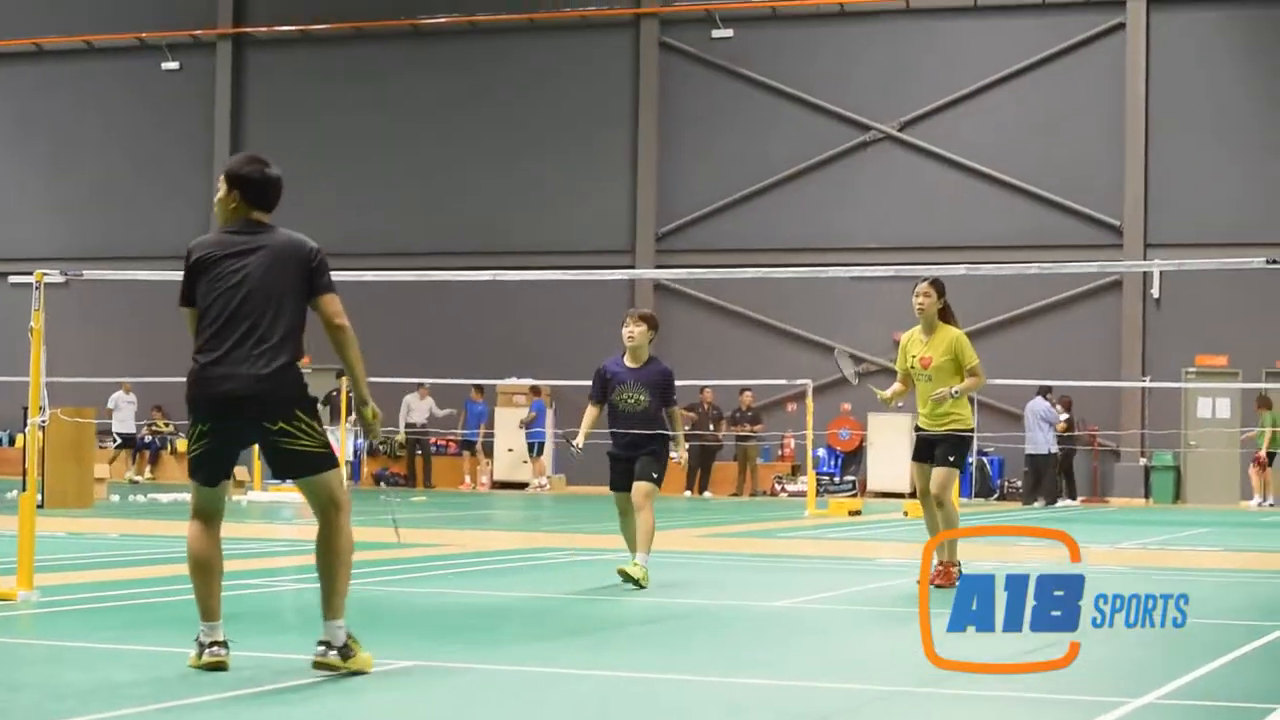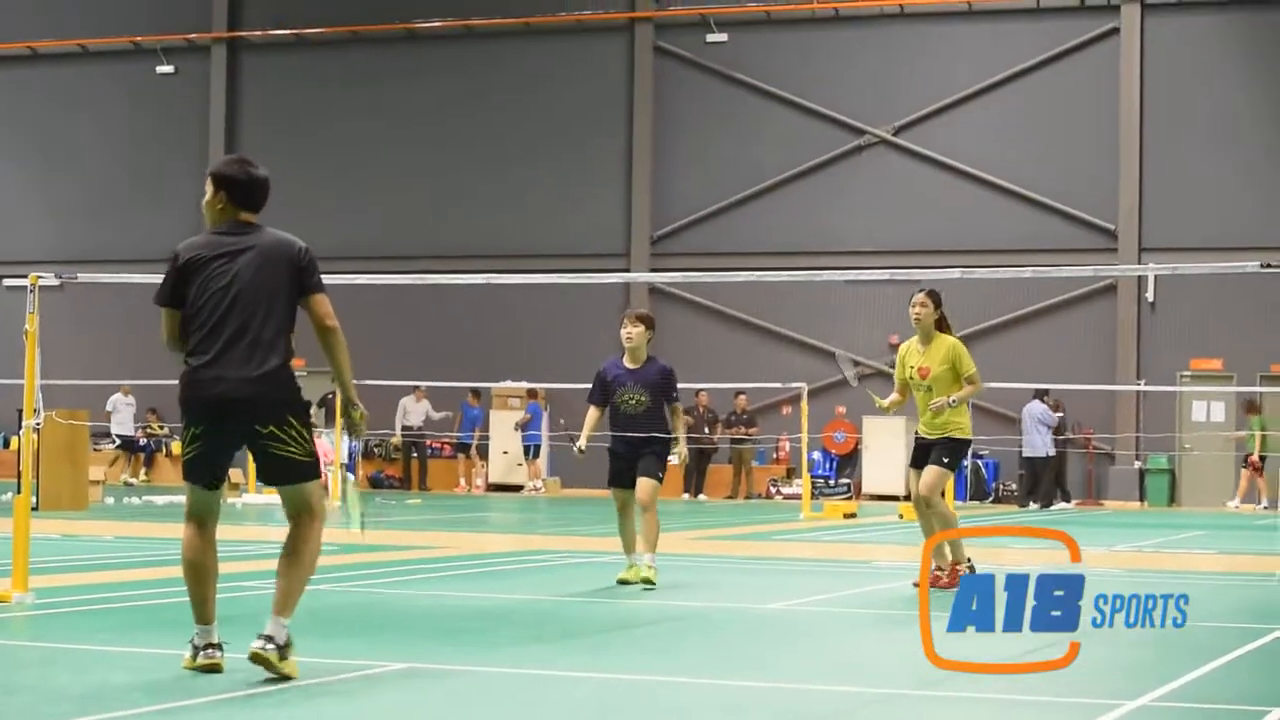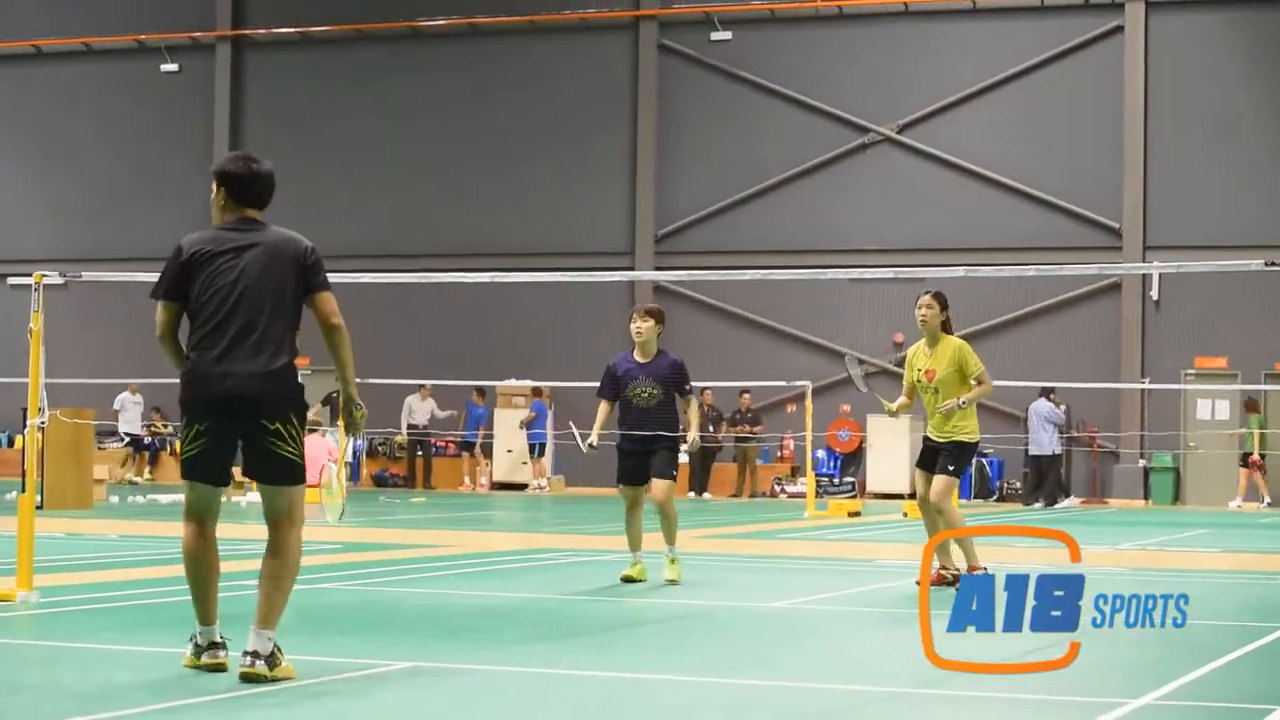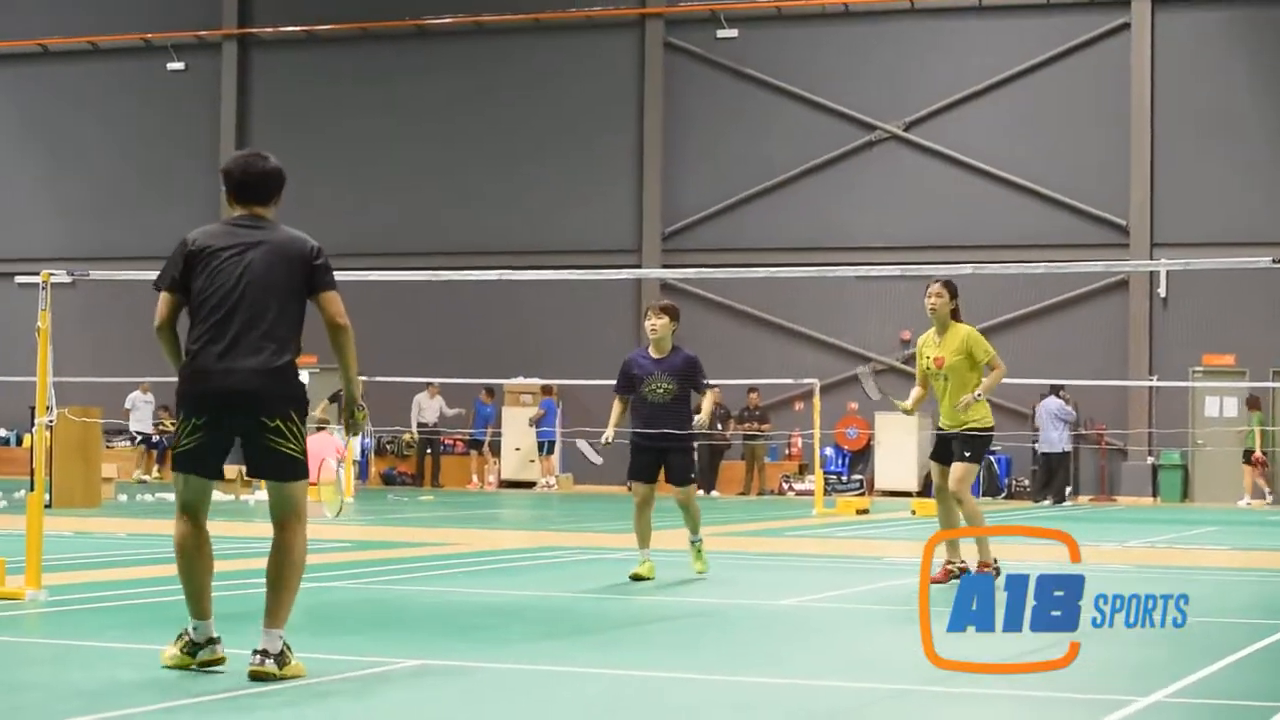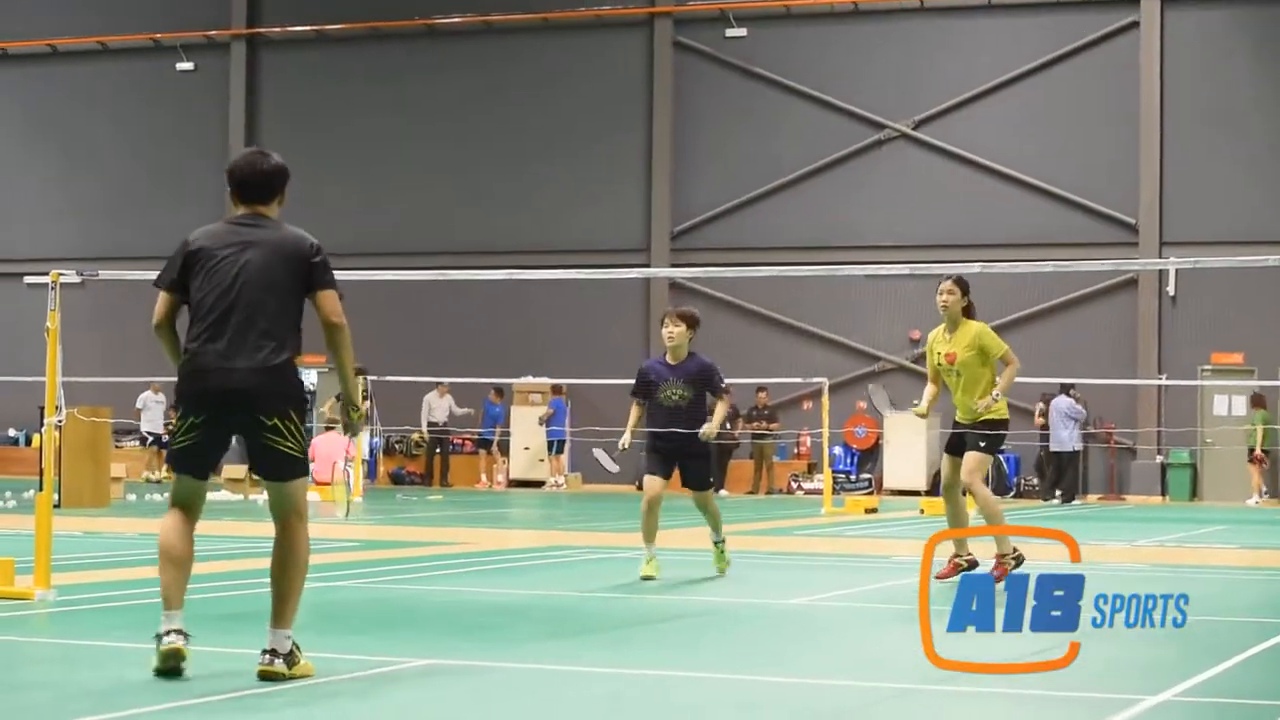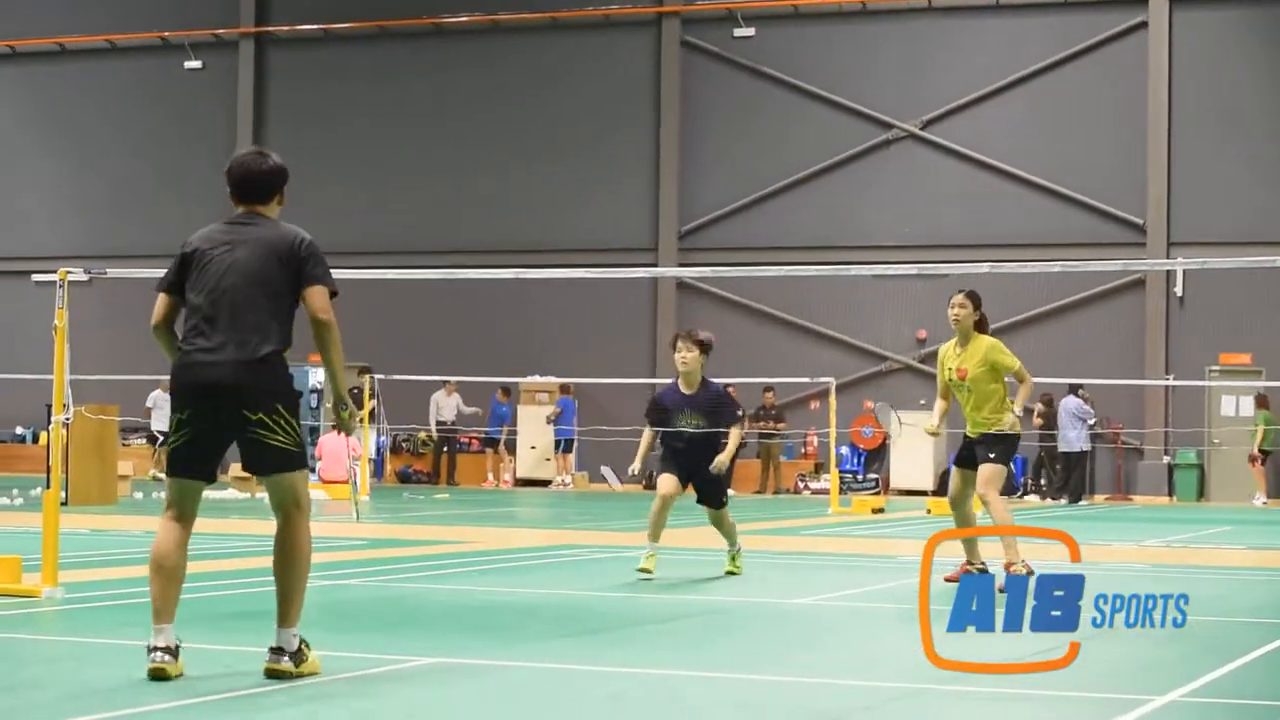
dt=0.1s
person 1, frame 1
left shoulder: (200, 251)
right shoulder: (302, 250)
left elbow: (196, 329)
right elbow: (337, 324)
right wrist: (364, 395)
left hip: (210, 394)
right hip: (278, 393)
left knee: (205, 515)
right knee: (334, 505)
left ankle: (212, 640)
right ankle: (335, 638)
person 1, frame 2
left shoulder: (187, 254)
right shoulder: (291, 250)
left elbow: (171, 336)
right elbow: (327, 324)
right wrist: (350, 397)
left hip: (204, 396)
right hip: (271, 395)
left knee: (200, 518)
right knee: (308, 515)
left ankle: (206, 642)
right ankle: (274, 636)
person 1, frame 3
left shoulder: (190, 249)
right shoulder: (296, 248)
left elbow: (164, 330)
right elbow: (333, 322)
right wrist: (350, 393)
left hip: (206, 393)
right hip: (273, 392)
left knee: (199, 516)
right knee: (285, 520)
left ankle: (209, 641)
right ankle: (261, 649)
person 1, frame 4
left shoulder: (195, 243)
right shoulder: (303, 248)
left elbow: (163, 323)
right elbow: (338, 323)
right wrist: (352, 394)
left hip: (204, 387)
right hip: (273, 388)
left knee: (190, 510)
right knee: (290, 518)
left ankle: (203, 635)
right ankle: (270, 649)
person 1, frame 5
left shoulder: (197, 241)
right shoulder: (303, 247)
left elbow: (161, 321)
right elbow: (334, 321)
right wrist: (350, 395)
left hip: (204, 386)
right hip: (272, 388)
left knee: (182, 507)
right knee: (291, 515)
left ankle: (172, 630)
right ankle: (279, 648)
person 1, frame 6
left shoulder: (197, 243)
right shoulder: (297, 243)
left elbow: (160, 322)
right elbow: (322, 318)
right wrist: (341, 394)
left hip: (195, 381)
right hip: (260, 381)
left knee: (177, 512)
right knee: (293, 511)
left ankle: (161, 645)
right ankle: (287, 646)
person 2, frame 1
left shoulder: (954, 337)
right shoulder: (908, 340)
left elbow: (979, 377)
right elbow: (903, 382)
left wrist: (952, 392)
right wrist: (889, 394)
left hip: (955, 427)
right hip: (926, 426)
left knee: (939, 494)
right knee: (924, 495)
left ankle: (953, 562)
right ankle: (944, 561)
person 2, frame 2
left shoulder: (952, 346)
right shoulder: (905, 350)
left elbow: (976, 385)
right elbow: (901, 392)
left wrist: (951, 401)
right wrist: (887, 402)
left hip: (953, 433)
right hip: (925, 433)
left knee: (928, 494)
right knee: (918, 501)
left ankle: (960, 561)
right ankle: (941, 566)
person 2, frame 3
left shoulder: (958, 348)
right shoulder: (913, 353)
left elbow: (985, 384)
right elbow: (908, 395)
left wrist: (961, 403)
right wrist: (896, 407)
left hip: (961, 436)
right hip: (934, 435)
left knee: (939, 501)
right knee: (924, 502)
left ankle: (974, 568)
right ankle: (946, 568)
person 2, frame 4
left shoulder: (967, 335)
right shoulder: (923, 342)
left elbow: (999, 369)
right elbow: (922, 384)
left wrist: (977, 394)
right wrist: (910, 402)
left hip: (974, 425)
right hip: (947, 425)
left knee: (958, 490)
right knee: (940, 493)
left ankle: (987, 562)
right ankle: (954, 562)
person 2, frame 5
left shoulder: (978, 332)
right shoulder: (934, 339)
left elbow: (1012, 363)
right elbow: (933, 381)
left wrist: (995, 394)
right wrist: (924, 404)
left hip: (989, 420)
right hip: (963, 419)
left knee: (972, 480)
right knee: (948, 488)
left ankle: (1006, 553)
right ankle: (962, 555)
person 2, frame 6
left shoulder: (990, 346)
right shoulder: (945, 352)
left elbow: (1026, 379)
right elbow: (943, 396)
left wrist: (1015, 412)
right wrist: (935, 421)
left hip: (1000, 432)
right hip: (974, 432)
left knee: (986, 492)
right knee: (956, 499)
left ankle: (1017, 565)
right ankle: (973, 562)
person 3, frame 1
left shoulder: (662, 372)
right shoulder: (607, 369)
left elbow: (672, 410)
right elbow: (595, 406)
left wrist: (680, 444)
right wrist: (581, 435)
left hip: (652, 448)
right hip: (620, 450)
left knee: (641, 500)
right knee: (624, 508)
left ankle: (640, 566)
right ankle: (635, 559)
person 3, frame 2
left shoulder: (662, 371)
right shoulder: (608, 371)
left elbow: (674, 408)
right elbow: (597, 408)
left wrist: (681, 441)
right wrist: (584, 438)
left hip: (653, 447)
right hip: (620, 449)
left knee: (645, 500)
right knee: (623, 506)
left ankle: (648, 565)
right ankle: (632, 564)
person 3, frame 3
left shoulder: (673, 365)
right shoulder: (617, 366)
left elbow: (690, 399)
right elbow: (607, 403)
left wrist: (693, 429)
right wrist: (595, 432)
left hip: (664, 444)
right hip: (629, 445)
left knee: (662, 499)
right knee: (631, 503)
left ankle: (671, 557)
right ankle: (636, 563)
person 3, frame 4
left shoulder: (688, 360)
right shoulder: (632, 362)
left elbow: (706, 393)
right elbow: (622, 399)
left wrist: (704, 414)
right wrist: (611, 427)
left hip: (678, 442)
right hip: (642, 442)
left knee: (685, 499)
right knee: (642, 501)
left ankle: (696, 544)
right ankle: (645, 560)
person 3, frame 5
left shoulder: (703, 368)
right shoulder: (649, 369)
left elbow: (722, 398)
right elbow: (639, 402)
left wrist: (713, 423)
right wrist: (627, 434)
left hip: (694, 446)
right hip: (659, 445)
left knee: (704, 501)
right knee: (651, 497)
left ankle: (719, 544)
right ankle: (649, 557)
person 3, frame 6
left shoulder: (717, 394)
right shoulder: (663, 396)
left elbow: (736, 426)
right elbow: (651, 429)
left wrist: (727, 454)
right wrist: (638, 460)
left hip: (707, 464)
right hip: (674, 459)
left knee: (718, 518)
right knee: (664, 494)
left ankle: (735, 551)
right ankle: (651, 553)
